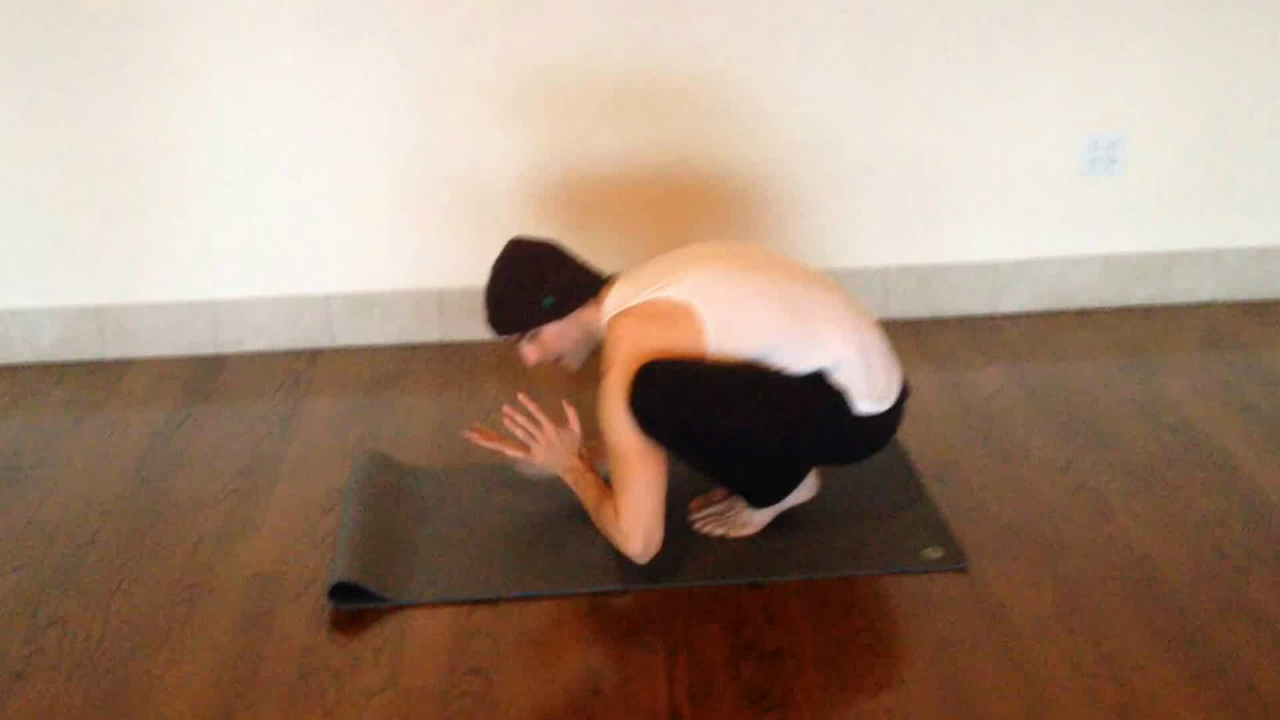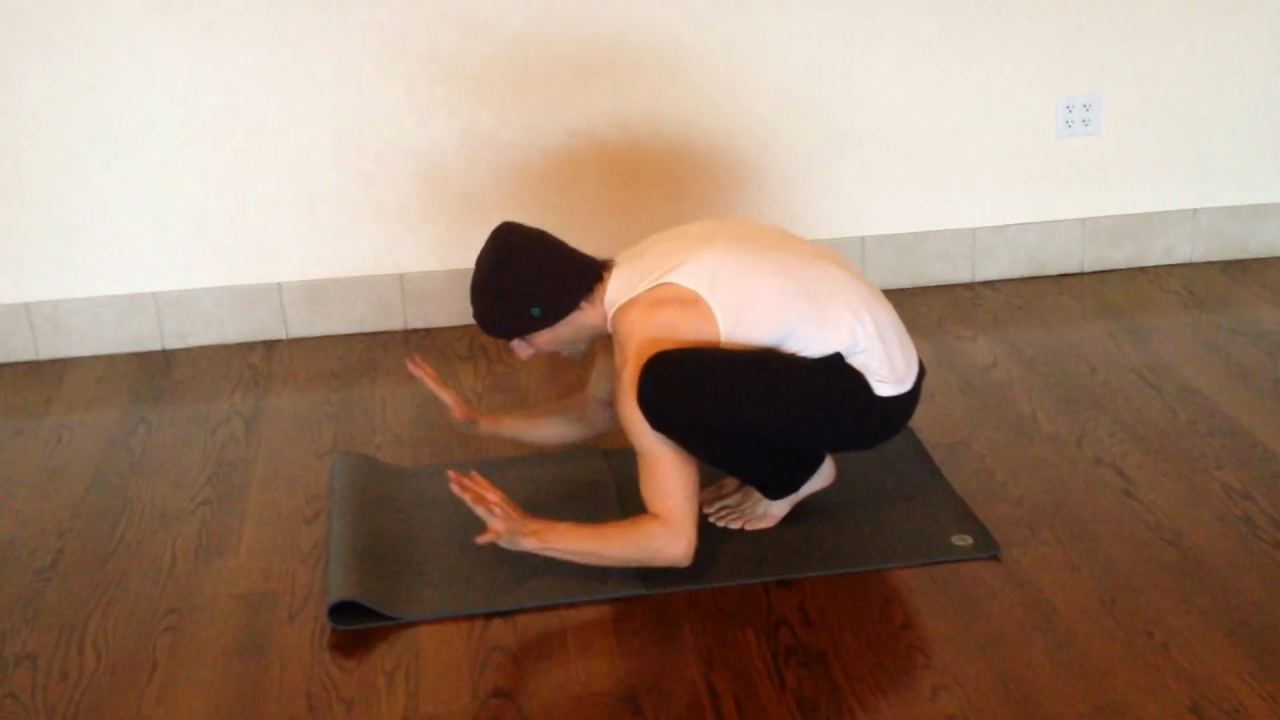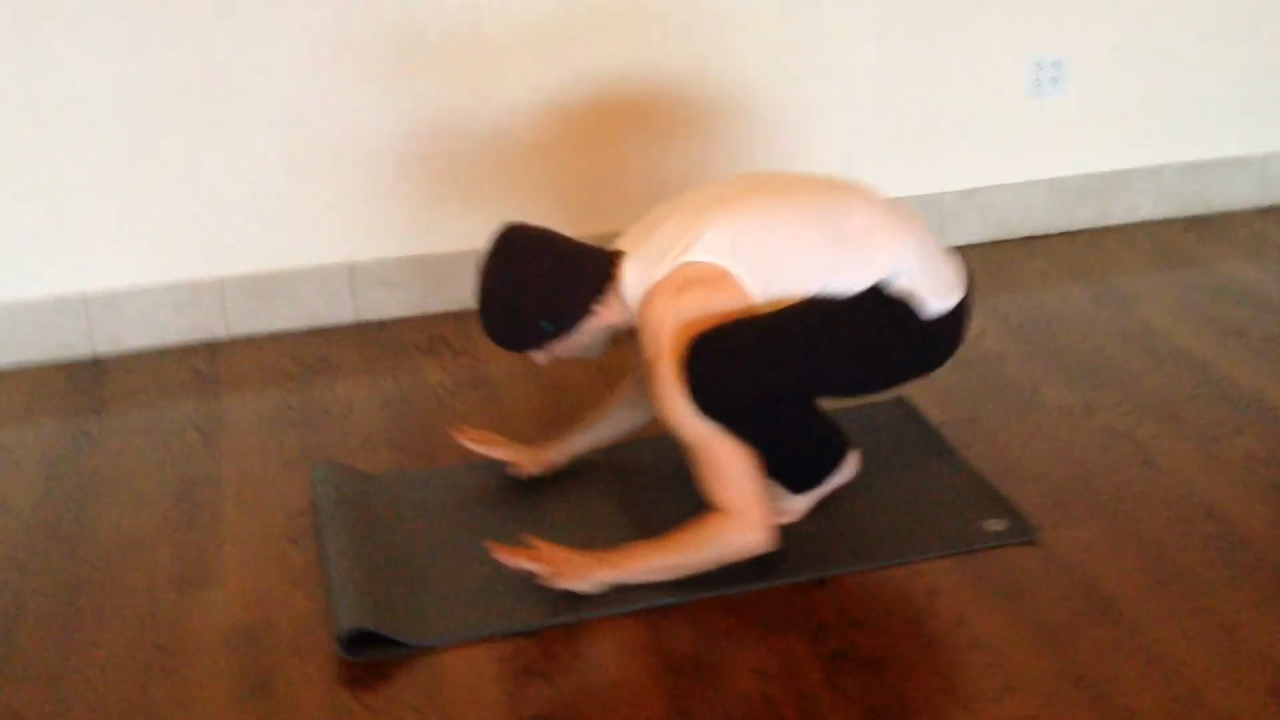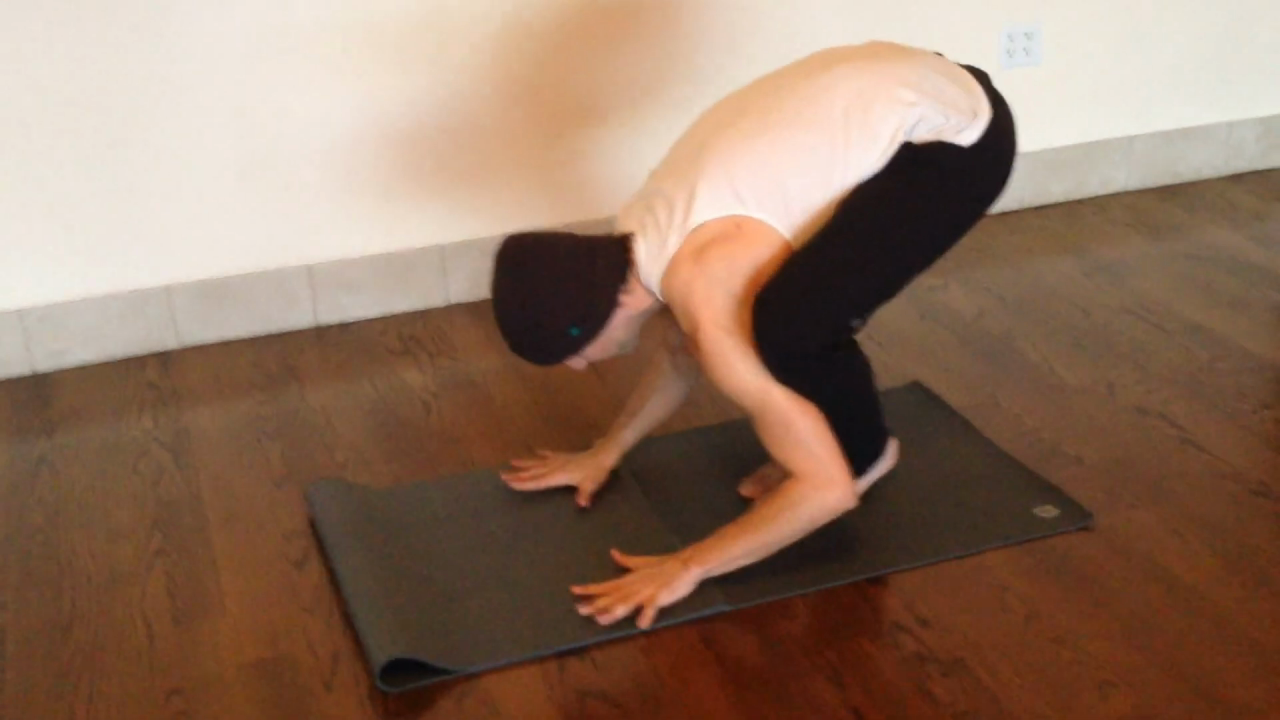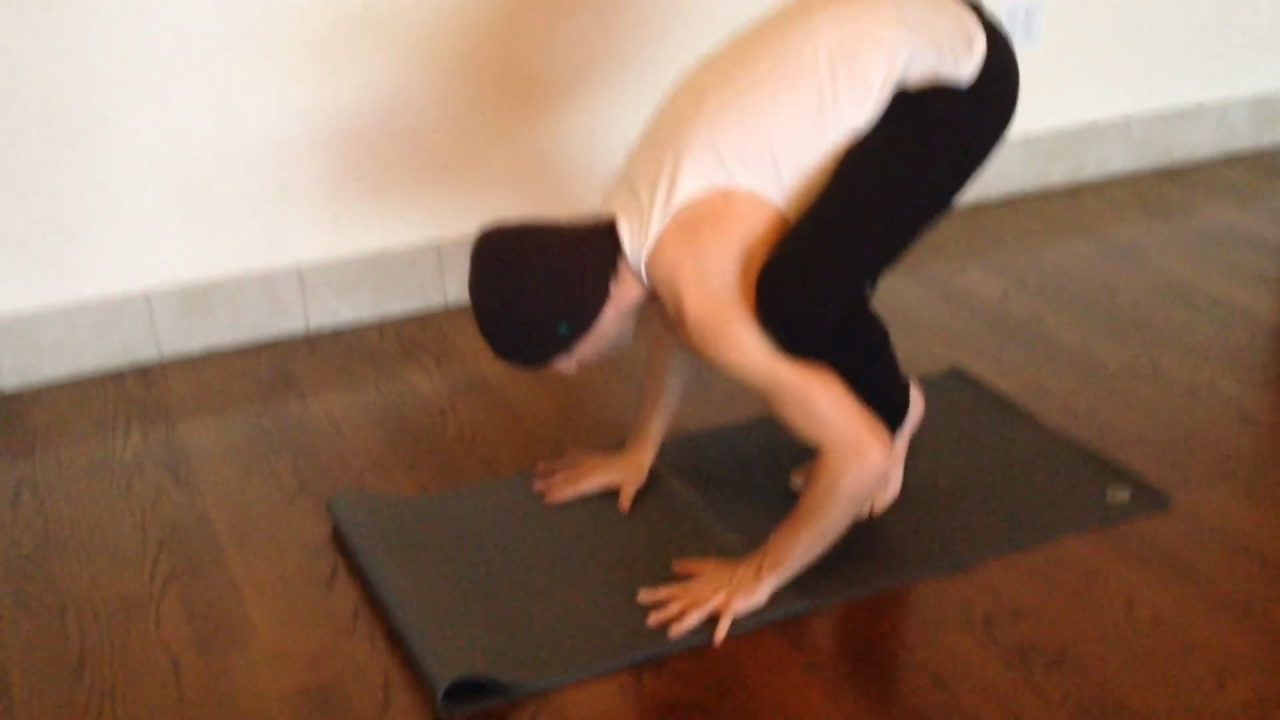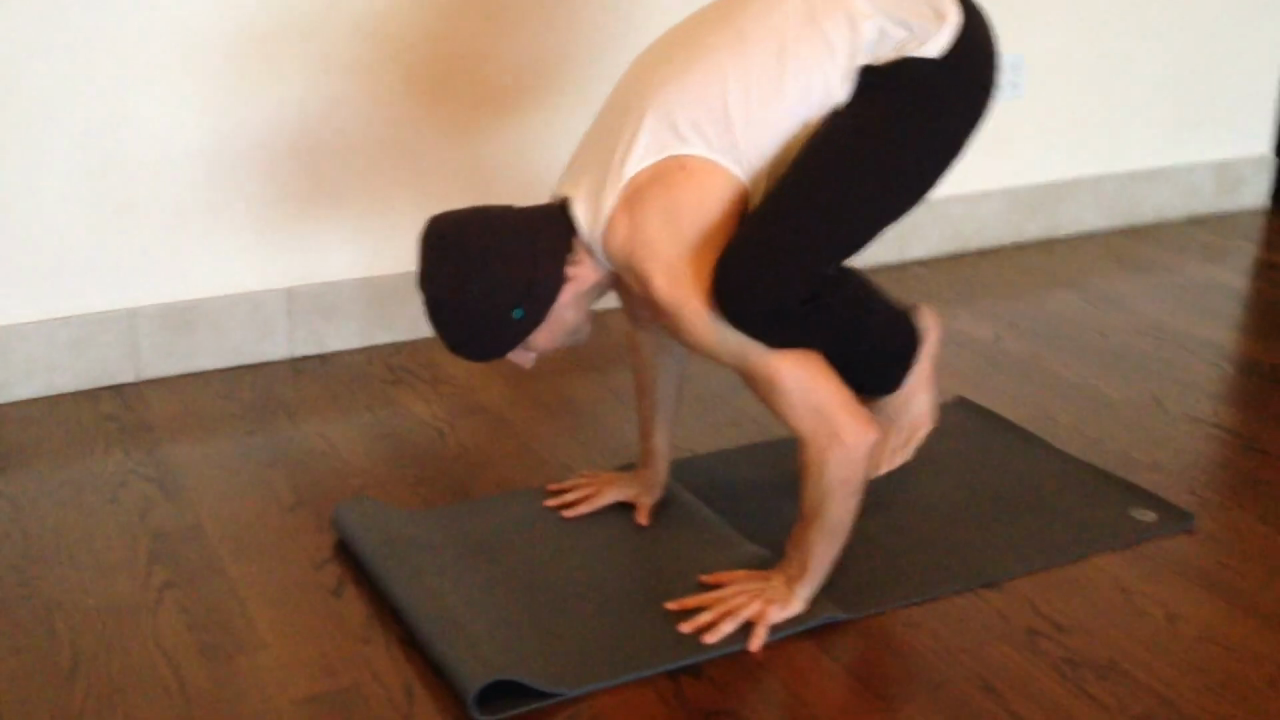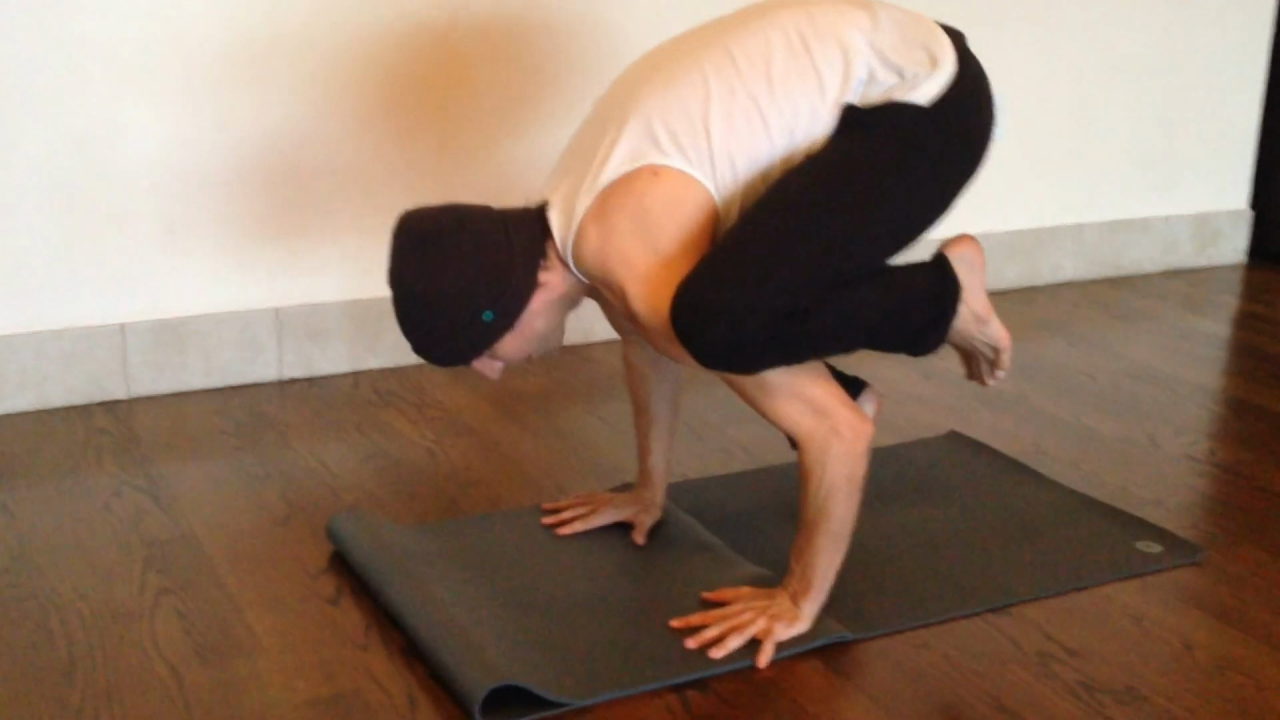
dt=0.7s
person 1, frame 1
left shoulder: (629, 363)
right shoulder: (632, 297)
left elbow: (639, 542)
right elbow: (641, 434)
left hip: (857, 410)
right hip: (850, 360)
left knee: (657, 392)
left ankle: (779, 489)
right ankle: (771, 472)
person 1, frame 2
left shoulder: (645, 341)
right shoulder: (623, 283)
left elbow: (675, 540)
right elbow: (596, 411)
left wrist: (529, 532)
right wrist: (483, 422)
left hip: (874, 390)
right hip: (857, 341)
left knee: (664, 389)
left ankle: (793, 477)
right ankle: (782, 460)
person 1, frame 3
left shoulder: (670, 325)
right shoulder: (625, 264)
left elbow: (749, 529)
right elbow: (653, 383)
left wrist: (600, 567)
right wrist: (555, 451)
left hip: (921, 304)
right hip: (887, 253)
left knee: (715, 368)
left ankle: (819, 468)
person 1, frame 4
left shoulder: (710, 303)
right shoulder: (640, 236)
left elbow: (828, 488)
right elbow: (681, 352)
left wrist: (687, 567)
right wrist: (604, 453)
left hip: (956, 133)
right hip: (896, 93)
left knee: (790, 323)
left ankle: (863, 453)
right ankle: (827, 435)
person 1, frame 5
left shoulder: (702, 288)
right shoulder: (631, 217)
left elbow: (865, 456)
left wrist: (760, 573)
right wrist: (641, 450)
left hip: (957, 67)
left knee: (800, 296)
left ankle: (890, 410)
right ankle: (869, 402)
person 1, frame 6
left shoulder: (663, 260)
right shoulder: (584, 205)
left elbow: (844, 433)
right elbow: (652, 321)
left wrist: (794, 583)
right wrist: (651, 468)
left knee: (759, 284)
left ankle: (901, 352)
right ankle: (868, 368)
person 1, frame 7
left shoulder: (636, 265)
right shoulder: (571, 215)
left elbow: (840, 430)
right elbow: (650, 340)
left wrist: (799, 601)
right wrist: (649, 491)
left hip: (925, 96)
left knee: (718, 321)
left ankle: (941, 295)
right ankle: (839, 384)
